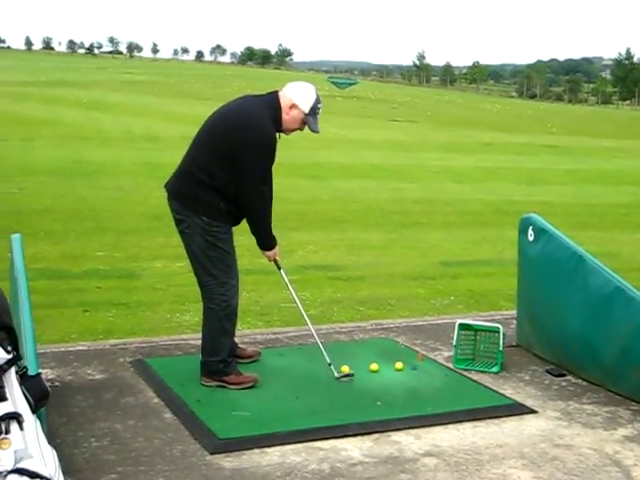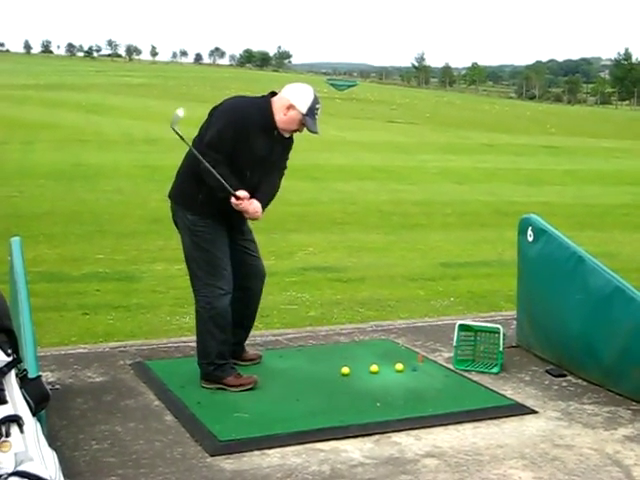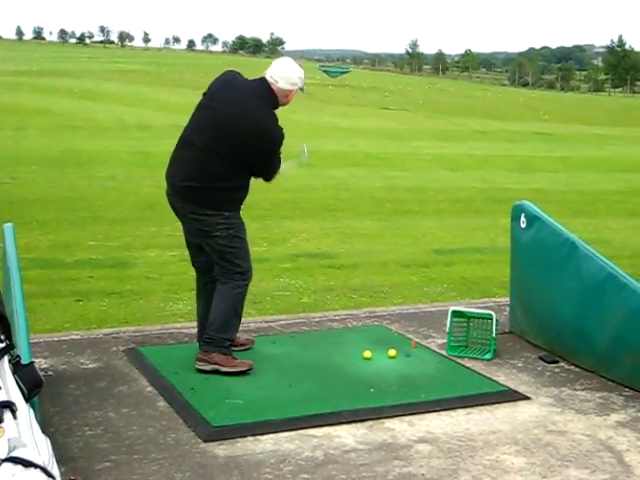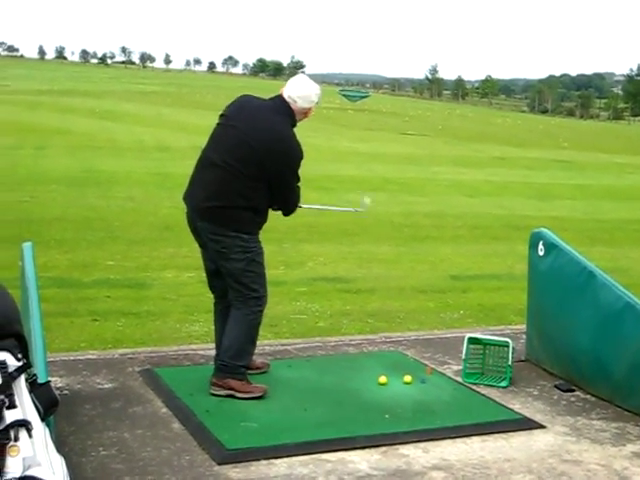
dt=0.5s
person 1, frame 1
left shoulder: (257, 112)
right shoulder: (257, 127)
left elbow: (260, 180)
right elbow: (252, 191)
left wrist: (265, 227)
right wrist: (267, 240)
left hip: (204, 202)
right hip: (200, 206)
left knee: (225, 279)
right knee: (221, 286)
left ankle: (224, 346)
right ankle: (216, 367)
person 1, frame 2
left shoulder: (281, 136)
right shoulder: (236, 113)
left elbow: (273, 176)
right elbow: (208, 158)
left wrist: (259, 203)
right wrist: (236, 192)
left hip: (231, 212)
right hip: (199, 210)
left knee: (251, 277)
right knee: (215, 289)
left ankle: (232, 348)
right ankle: (215, 370)
person 1, frame 3
left shoulder: (228, 81)
right shoulder: (265, 128)
right elbow: (266, 171)
right wrist: (255, 164)
left hip: (181, 187)
right hip: (212, 202)
left knee: (209, 268)
right knee: (235, 273)
left ankle: (216, 334)
right ankle: (213, 349)
person 1, frame 4
left shoulder: (243, 104)
right shoulder: (285, 144)
right elbow: (287, 199)
right wrist: (288, 204)
left hip: (201, 209)
right hip: (231, 223)
left knee: (227, 292)
right knee: (250, 298)
left ankle: (234, 357)
right ankle: (227, 374)
